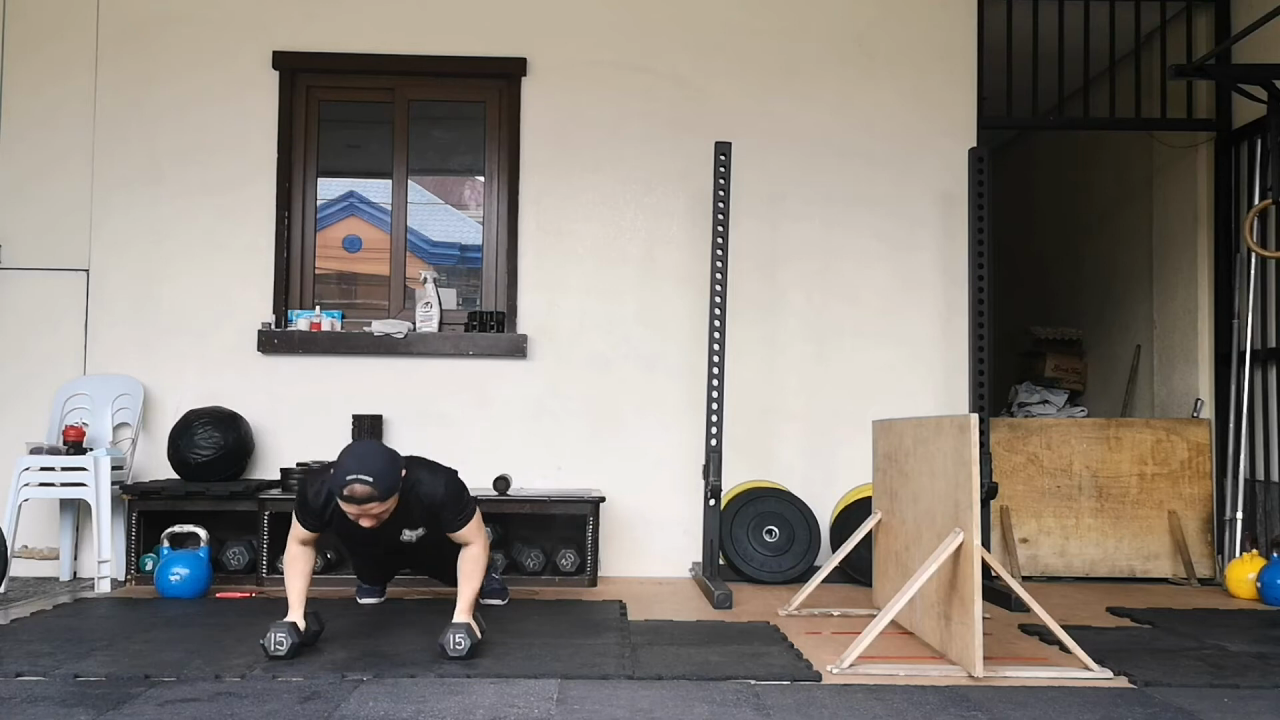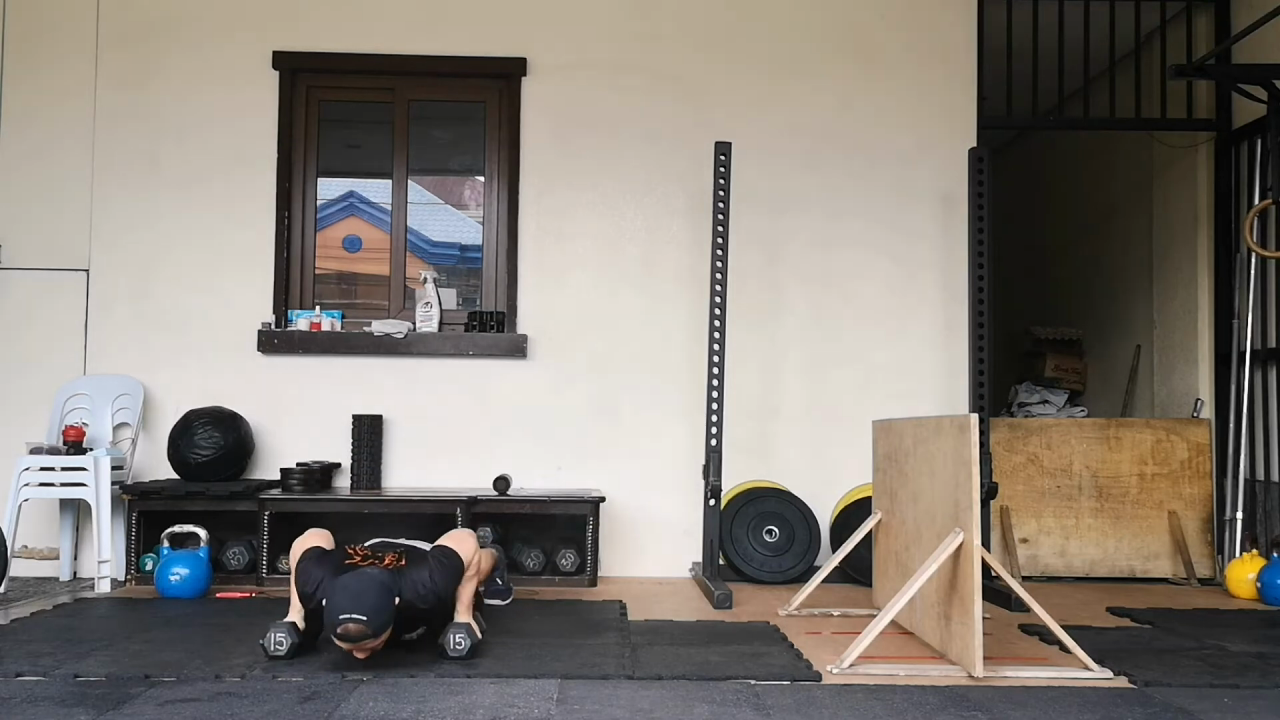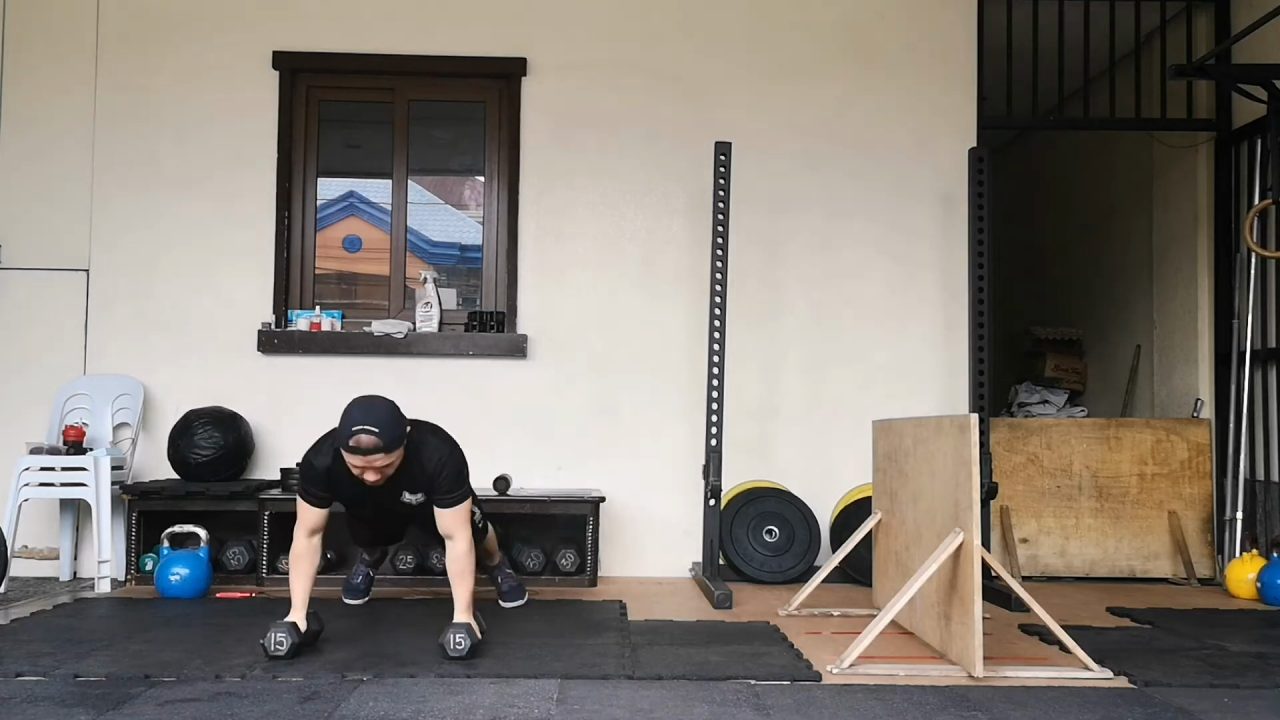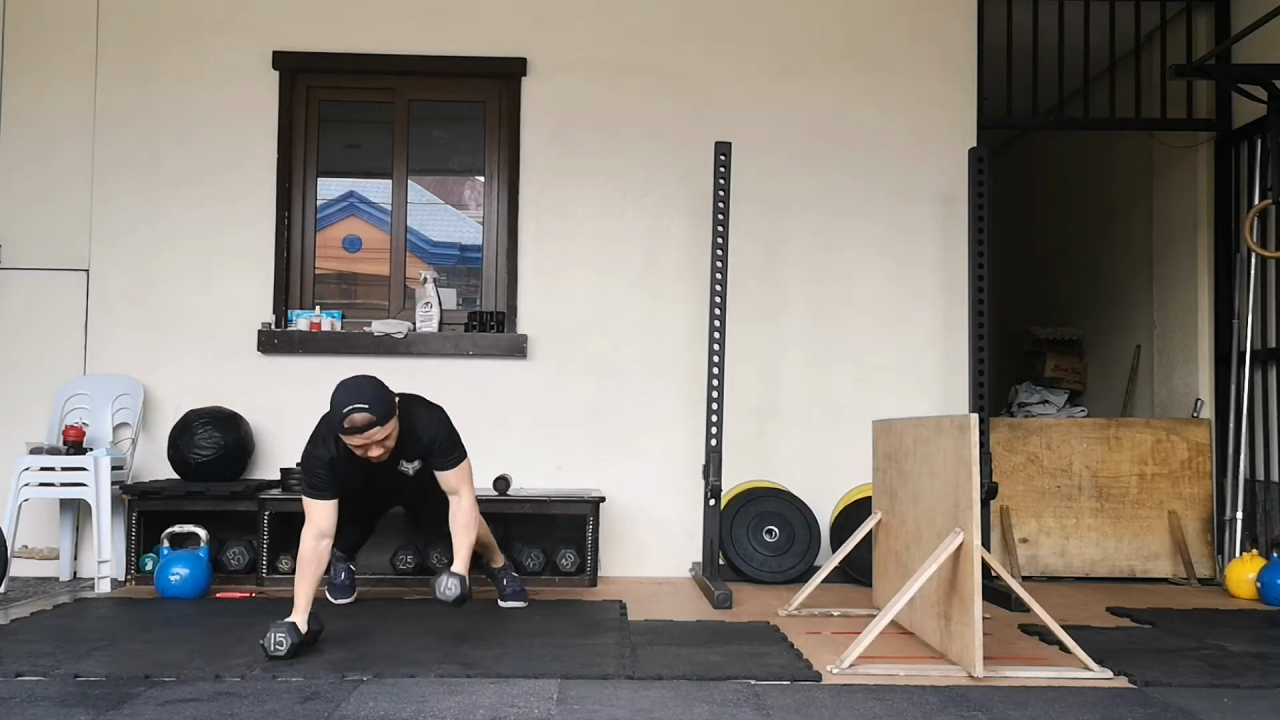
dt=0.5s
person 1, frame 1
left shoulder: (436, 487)
right shoulder: (319, 493)
left elbow: (474, 542)
right elbow: (300, 544)
left wrist: (463, 614)
right wrist: (295, 613)
left hip: (432, 544)
left ankle: (485, 573)
person 1, frame 2
left shoulder: (428, 586)
right shoulder: (317, 587)
left elbow: (467, 541)
right elbow: (313, 537)
left wrist: (463, 615)
right wrist: (296, 614)
left ankle: (493, 560)
person 1, frame 3
left shoulder: (439, 455)
right shoulder: (322, 460)
left elbow: (456, 537)
right elbow: (308, 534)
left wrist: (463, 615)
right wrist: (298, 612)
left hip: (432, 503)
left ankle: (496, 565)
right ankle: (369, 559)
person 1, frame 4
left shoulder: (427, 422)
right shoulder: (321, 452)
left elbow: (462, 494)
right elbow: (318, 535)
left wrist: (460, 568)
right wrist: (299, 616)
left hip: (419, 479)
left knee: (463, 520)
left ankle: (498, 566)
right ankle: (341, 559)
